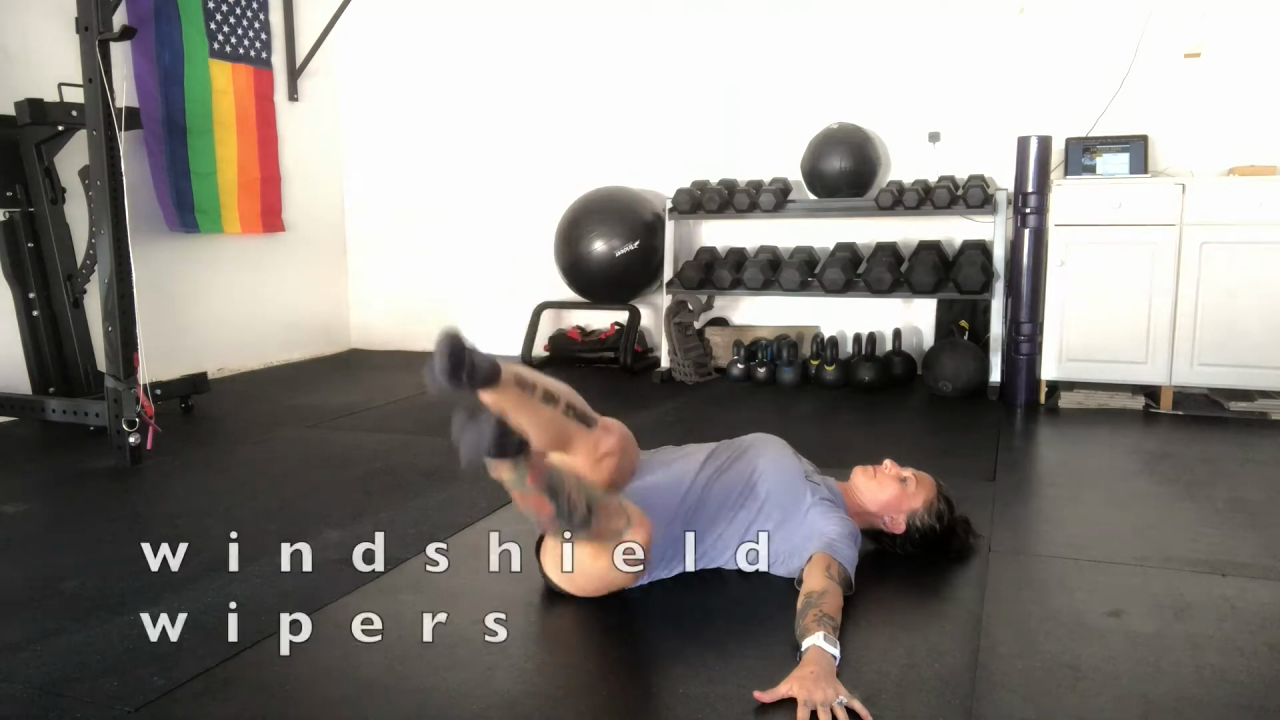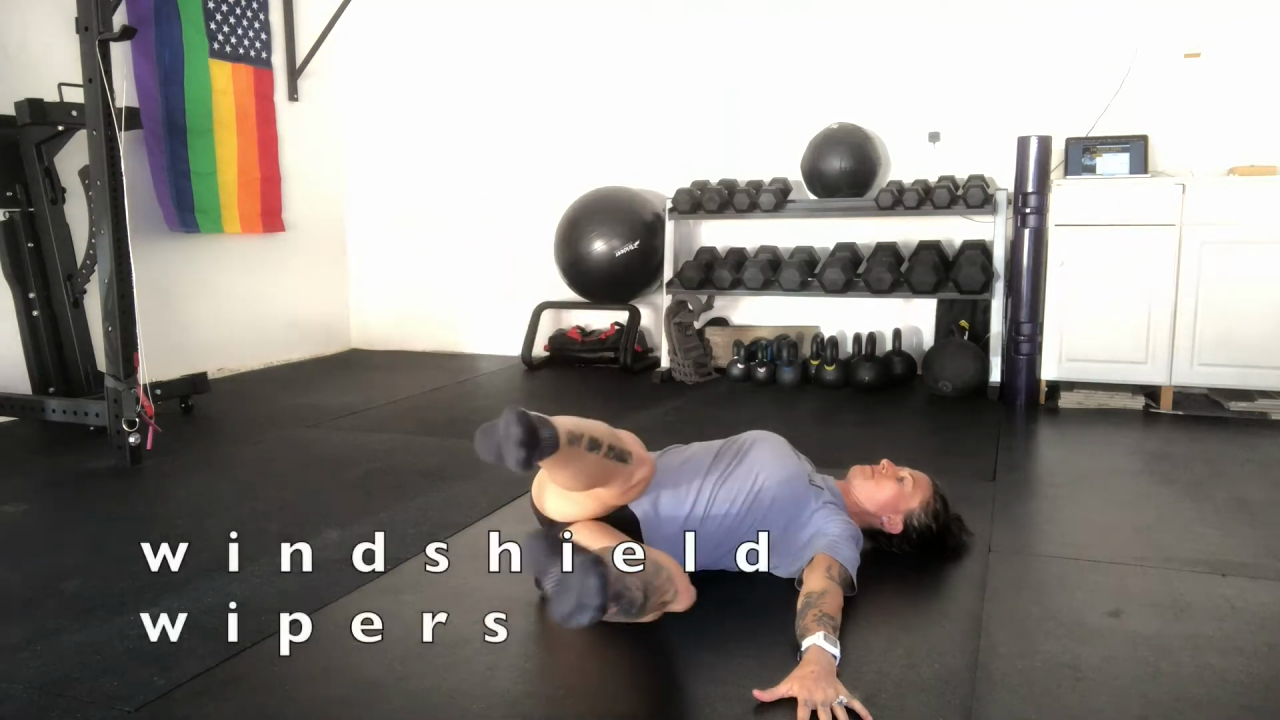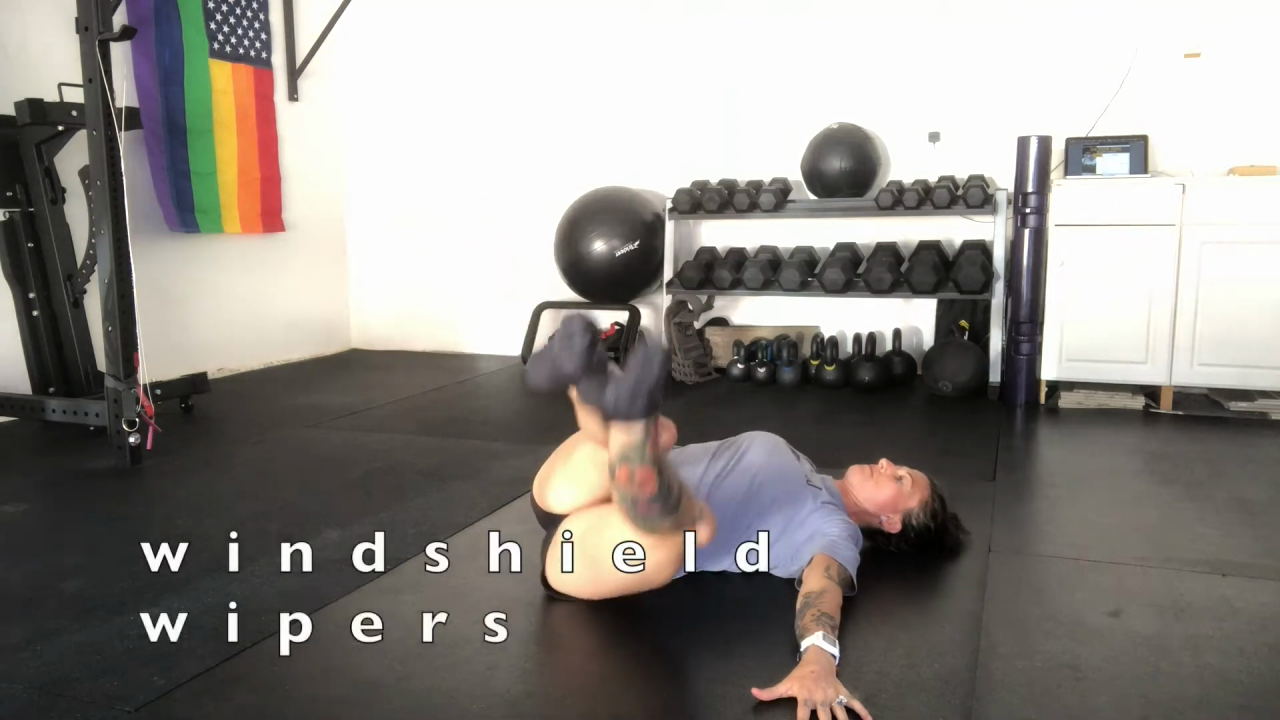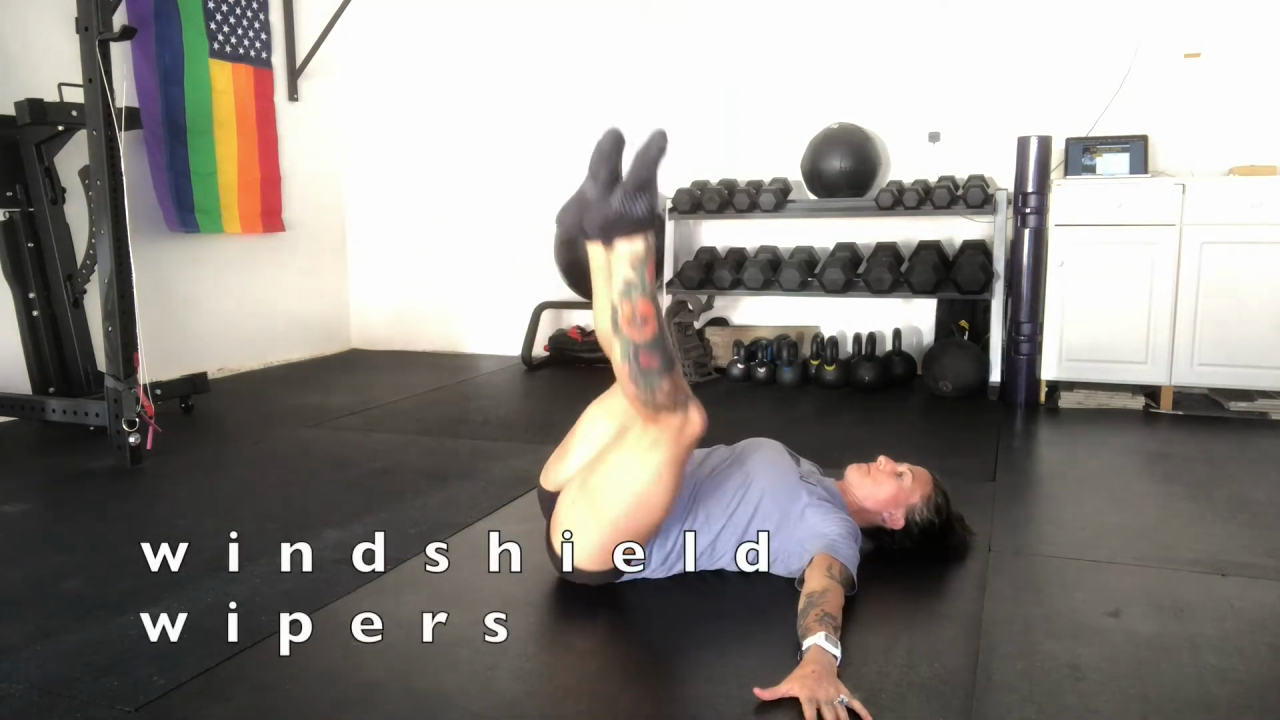
dt=0.4s
person 1, frame 1
left shoulder: (836, 532)
right shoulder: (810, 480)
left elbow: (822, 595)
left wrist: (817, 658)
left knee: (630, 530)
right knee: (605, 443)
left ankle: (506, 454)
right ankle: (482, 374)
person 1, frame 2
left shoulder: (836, 531)
right shoulder: (797, 470)
left elbow: (822, 594)
left wrist: (817, 662)
left hip: (629, 533)
left knee: (669, 586)
right knee: (629, 463)
person 1, frame 3
left shoulder: (835, 530)
right shoulder: (797, 471)
left elbow: (822, 592)
left wrist: (818, 661)
left knee: (690, 525)
right knee: (652, 433)
person 1, frame 4
left shoulder: (834, 530)
right shoulder: (804, 478)
left elbow: (823, 593)
left wrist: (819, 660)
left hip: (585, 539)
left knee: (677, 414)
left ankle: (626, 231)
right ankle: (603, 229)
